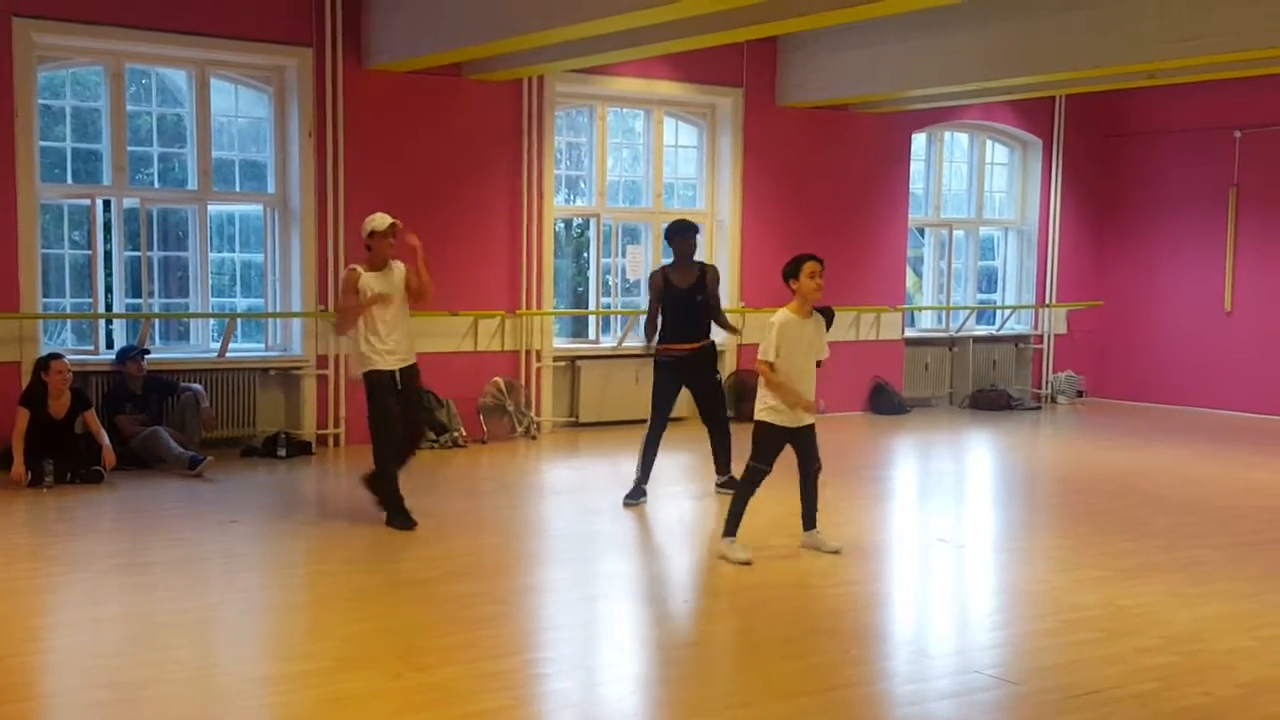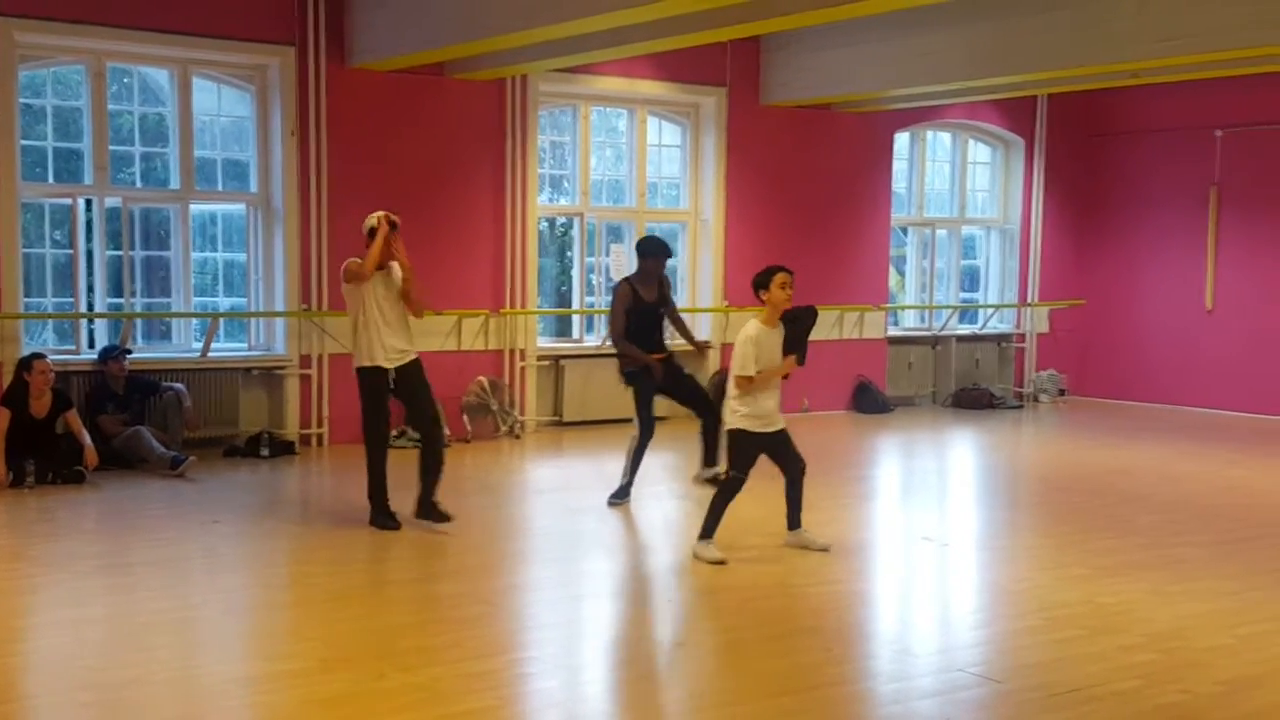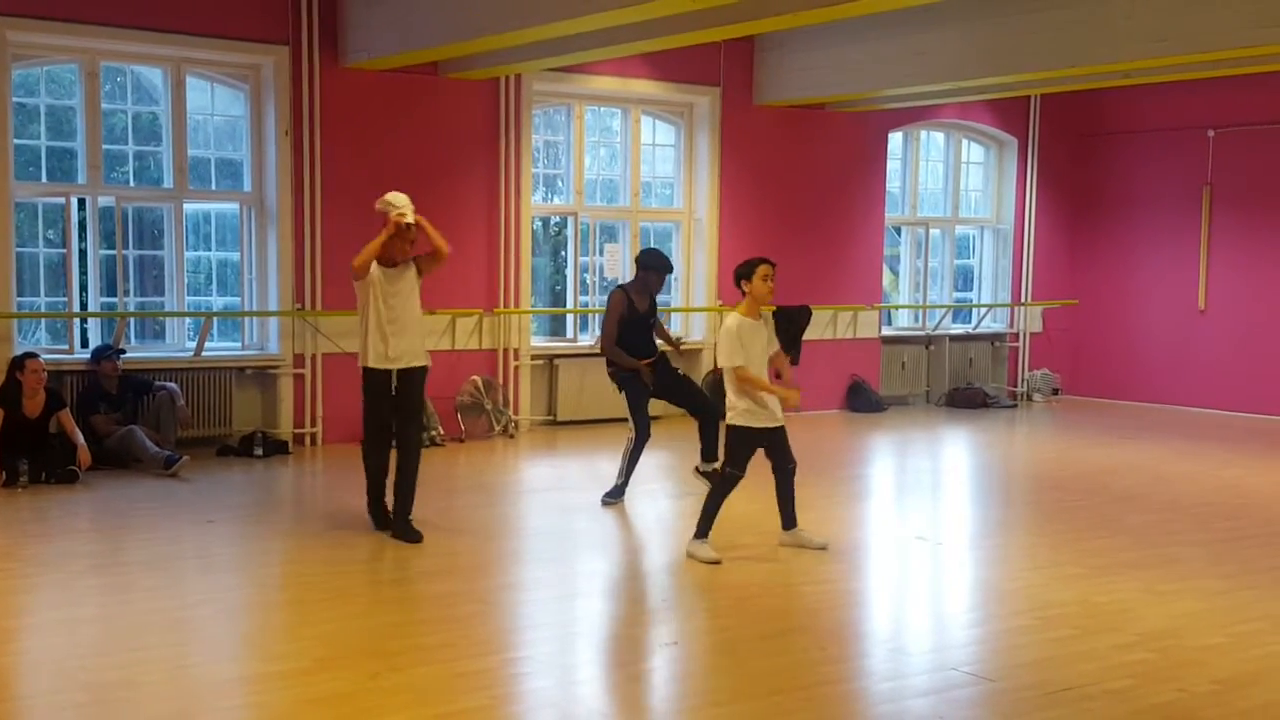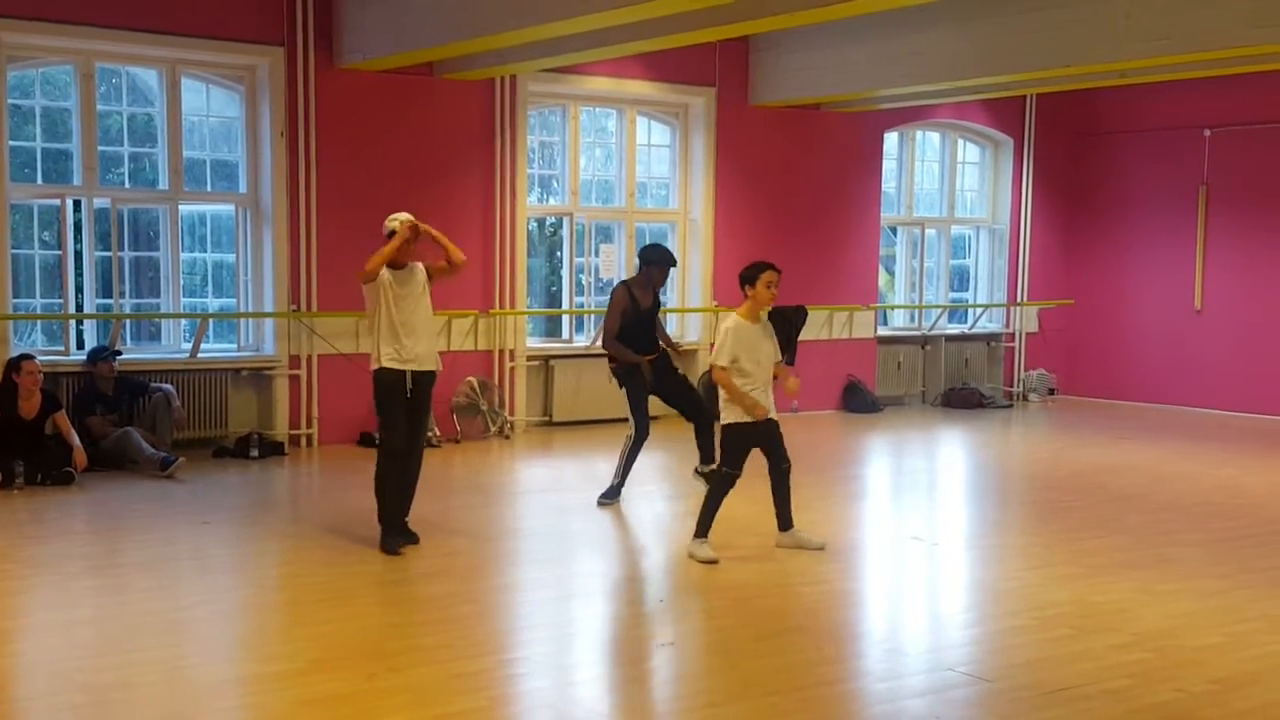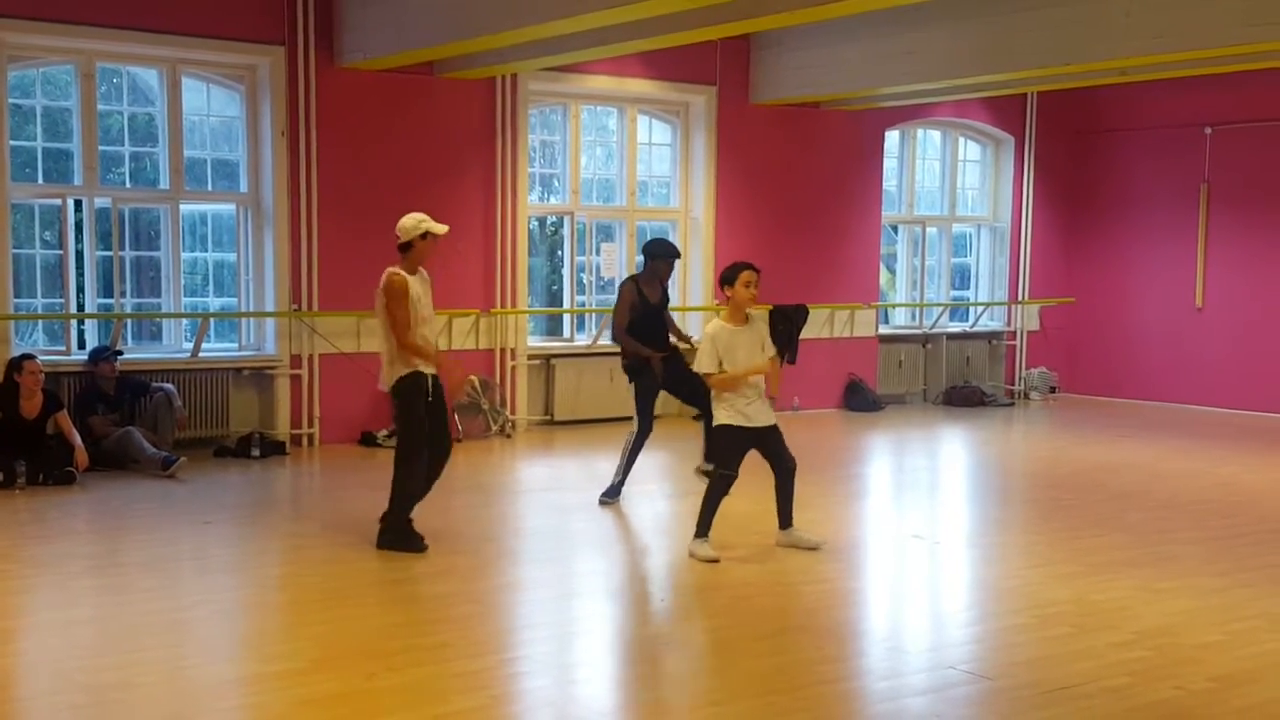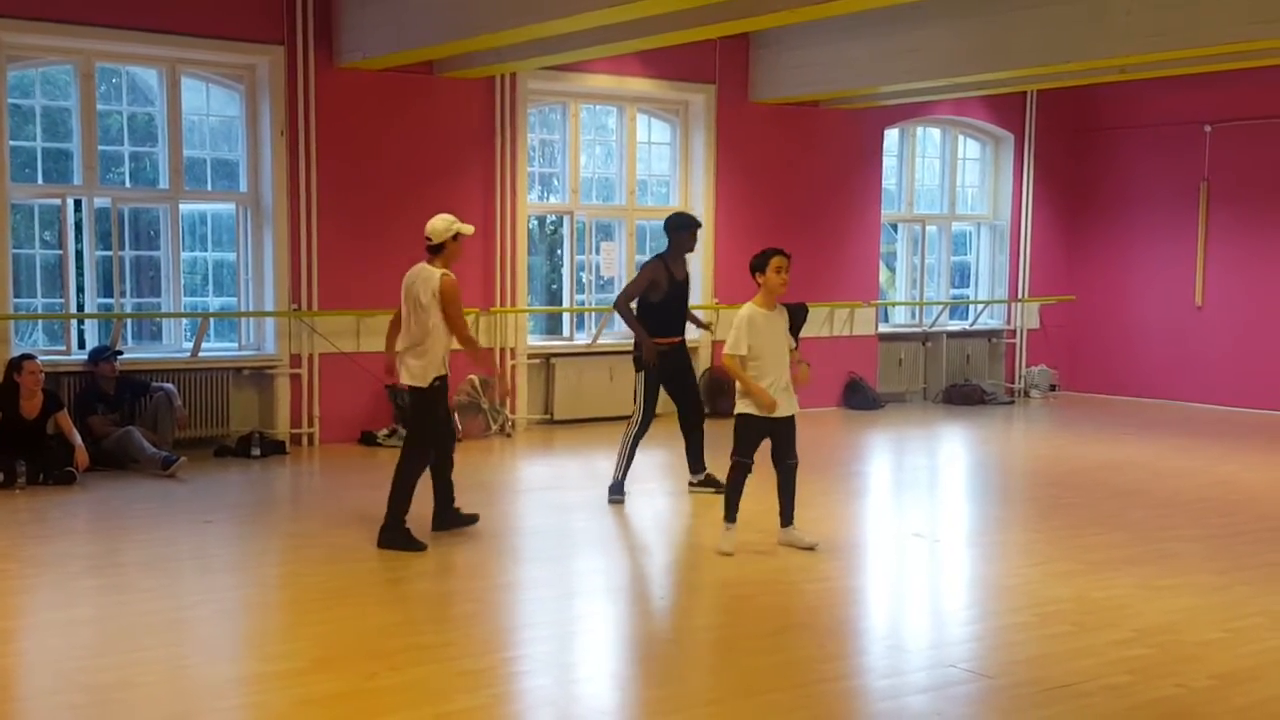
dt=0.4s
person 1, frame 1
left shoulder: (401, 270)
right shoulder: (355, 275)
left elbow: (426, 296)
right elbow: (342, 326)
left wrist: (418, 256)
right wrist: (368, 301)
left hip: (406, 360)
right hip: (375, 364)
left knee: (415, 430)
right knee: (387, 435)
left ankle: (378, 478)
right ankle: (394, 506)
person 1, frame 2
left shoulder: (399, 271)
right shoulder: (352, 269)
left elbow: (418, 310)
right elbow: (367, 271)
left wrist: (404, 264)
right wrist: (382, 230)
left hip: (406, 358)
right hip: (371, 363)
left knee: (431, 426)
right knee: (377, 437)
left ankle: (427, 500)
right ankle: (379, 508)
person 1, frame 3
left shoulder: (415, 268)
right shoulder: (369, 271)
left elbow: (444, 252)
right elbow: (356, 264)
left wrist: (417, 221)
right wrist: (388, 230)
left hip: (412, 364)
right hip: (376, 365)
left knee: (410, 441)
right knee: (376, 440)
left ankle: (401, 517)
right ankle: (377, 500)
person 1, frame 4
left shoulder: (422, 271)
right shoulder: (375, 271)
left elbow: (459, 262)
right elbow: (372, 266)
left wrist: (433, 233)
right wrist: (401, 236)
left hip: (423, 367)
right hip: (389, 367)
left knee: (413, 448)
right knee: (392, 447)
left ankle: (399, 520)
right ankle: (388, 528)
person 1, frame 5
left shoulder: (420, 276)
right shoulder: (396, 280)
right elbow: (403, 338)
left wrist: (439, 366)
right wrist: (444, 365)
left hip: (424, 372)
right hip: (408, 376)
left knee: (441, 446)
right knee: (413, 453)
left ankle: (398, 513)
right ankle: (392, 530)
person 1, frame 6
left shoulder: (414, 273)
right shoulder: (444, 280)
left elbow: (396, 320)
right elbow: (462, 333)
left wrist: (390, 357)
right wrist: (493, 371)
left hip: (414, 368)
right hip: (428, 373)
left knee: (442, 440)
right knee: (416, 451)
left ankle: (445, 511)
right ankle: (393, 528)
person 2, frame 1
left shoulder: (819, 322)
right shoulder: (780, 322)
right elbow: (764, 368)
left wrist: (807, 401)
right wrist: (796, 398)
left hip: (803, 416)
right hip: (773, 413)
left knee: (811, 469)
right knee: (755, 472)
left ankle: (810, 532)
right ankle: (729, 538)
person 2, frame 2
left shoulder: (779, 330)
right shoulder: (750, 335)
right elbow: (742, 383)
right wrist: (779, 371)
left hip: (769, 419)
right hip: (743, 421)
left knee: (795, 467)
right knee: (735, 479)
left ankle: (795, 531)
right ankle: (704, 541)
person 2, frame 3
left shoulder: (762, 321)
right shoulder: (733, 326)
right elbow: (740, 375)
left wrist: (787, 376)
right wrist: (782, 393)
left hip: (770, 413)
right hip: (745, 417)
left knee: (786, 467)
right knee: (729, 477)
left ankle: (790, 530)
right ankle: (698, 540)
person 2, frame 4
left shoulder: (766, 326)
right shoulder: (731, 327)
left elbow: (776, 364)
right elbow: (718, 374)
left wrist: (790, 378)
right wrist: (750, 404)
left hip: (765, 414)
right hip: (736, 415)
left knee: (781, 467)
right knee: (727, 475)
left ankle: (786, 531)
right ankle: (699, 540)
person 2, frame 5
left shoulder: (758, 324)
right shoulder: (714, 332)
left elbow: (772, 361)
right elbow: (712, 380)
left wrist: (772, 390)
right wrist: (752, 371)
left hip: (762, 414)
right hip: (730, 417)
left knee: (786, 466)
right knee: (724, 476)
left ankle: (786, 530)
right ankle: (699, 539)
person 2, frame 6
left shoulder: (782, 314)
right shoulder: (747, 315)
right elbow: (728, 360)
left wrist: (800, 365)
right wrist: (757, 391)
left hip: (784, 404)
right hip: (751, 405)
left knee: (788, 464)
right knee: (742, 463)
left ankle: (787, 528)
right ankle: (729, 526)
person 3, frame 1
left shoulder: (709, 273)
right shoulder: (659, 277)
left elbow: (714, 310)
right elbow: (652, 317)
left wrist: (726, 325)
right wrist: (650, 346)
left hip: (701, 354)
right hip: (667, 357)
left knee: (717, 417)
right knee: (658, 422)
left ankle: (724, 476)
right ankle: (639, 486)
person 3, frame 2
left shoulder: (662, 283)
right shoulder: (624, 291)
right elbow: (616, 339)
left wrist: (691, 340)
right wrist: (649, 361)
left hip: (665, 362)
right hip: (637, 367)
left knee: (710, 409)
right knee: (645, 428)
left ankle: (708, 471)
right ankle: (625, 486)
person 3, frame 3
left shoulder: (650, 295)
right shoulder: (619, 298)
right elbow: (607, 346)
left wrist: (670, 341)
right wrist: (639, 367)
left hip: (658, 365)
right hip: (628, 372)
left knee: (707, 410)
right knee: (641, 431)
left ankle: (708, 467)
right ankle: (620, 486)
person 3, frame 4
left shoulder: (654, 290)
right shoulder: (622, 293)
right elbow: (608, 342)
left wrist: (666, 341)
right wrist: (640, 361)
left hip: (658, 362)
right hip: (630, 367)
left knee: (700, 411)
right knee: (640, 429)
left ankle: (705, 467)
right ankle: (616, 486)
person 3, frame 5
left shoulder: (662, 284)
right shoulder: (629, 288)
right elbow: (617, 335)
left wrist: (678, 333)
right wrist: (651, 355)
left hip: (668, 357)
right hip: (641, 364)
left knee: (710, 402)
right knee: (643, 426)
left ankle: (709, 465)
right ankle: (616, 485)
person 3, frame 6
left shoulder: (681, 264)
right shoulder: (654, 268)
right elbow: (621, 305)
left wrist: (696, 321)
right wrist: (643, 338)
left hip: (675, 349)
right hip: (650, 351)
left knee: (693, 411)
right knee: (643, 417)
left ankle: (698, 476)
right ankle: (618, 482)
